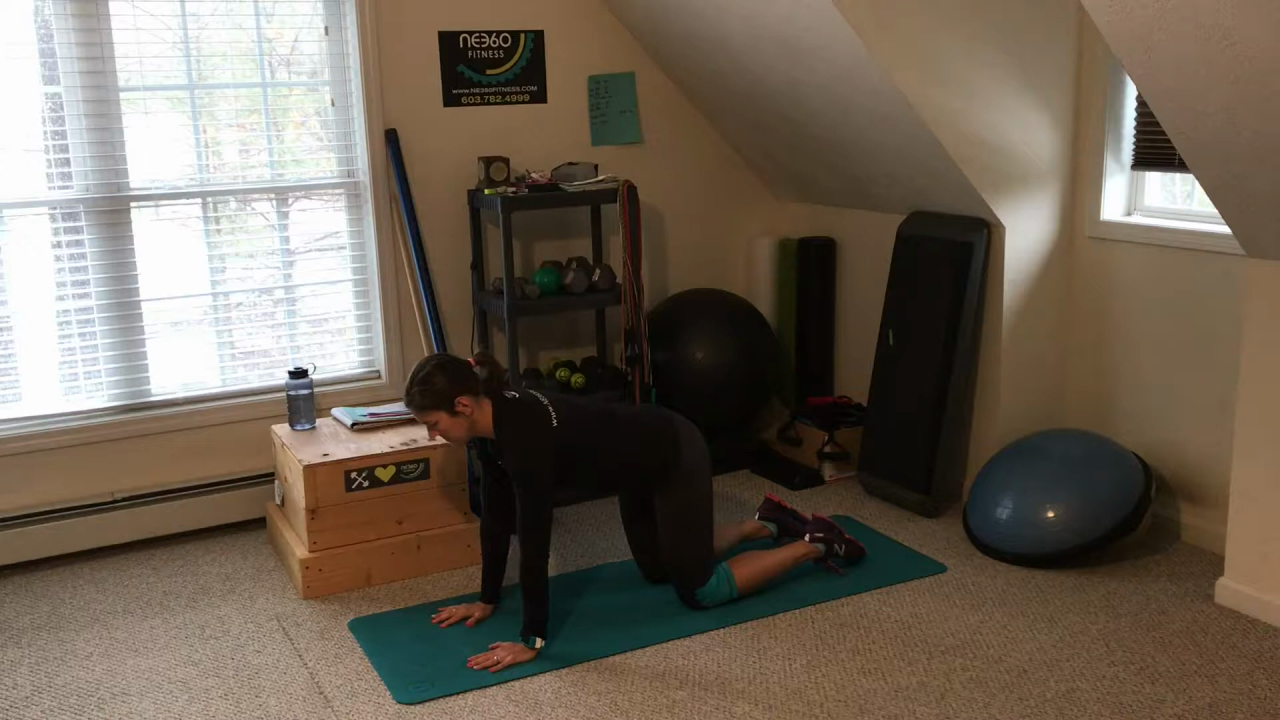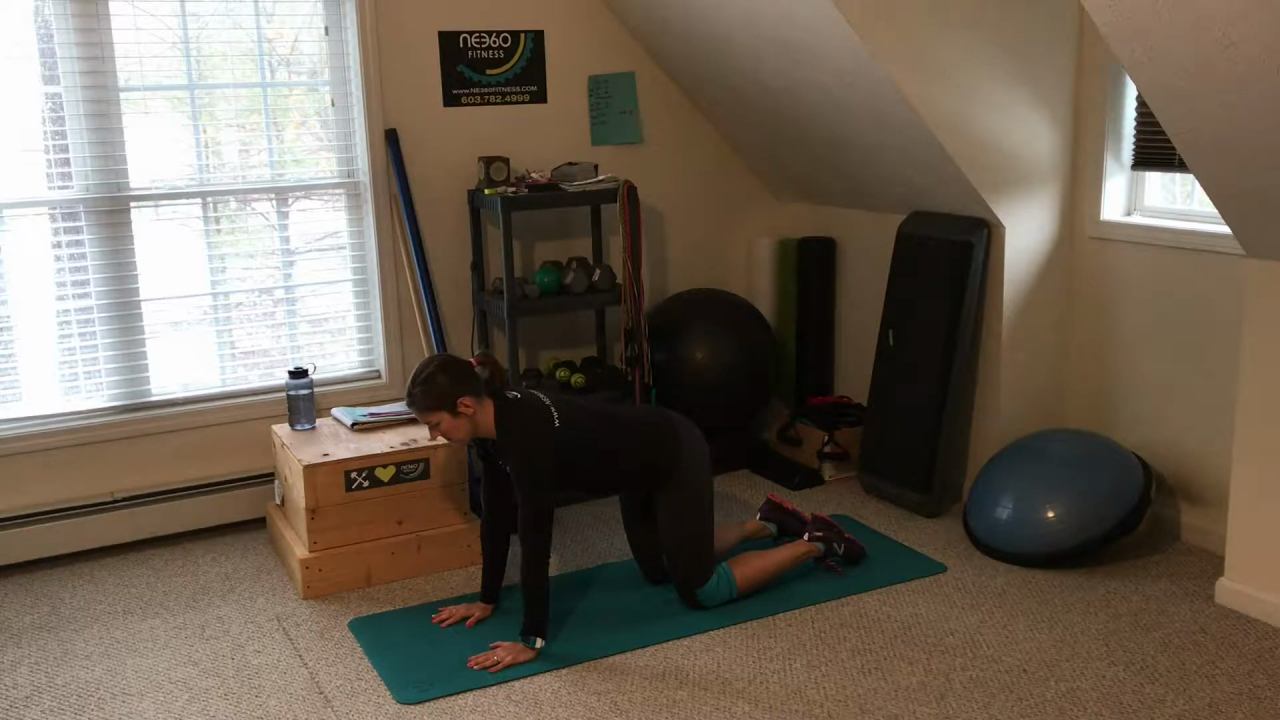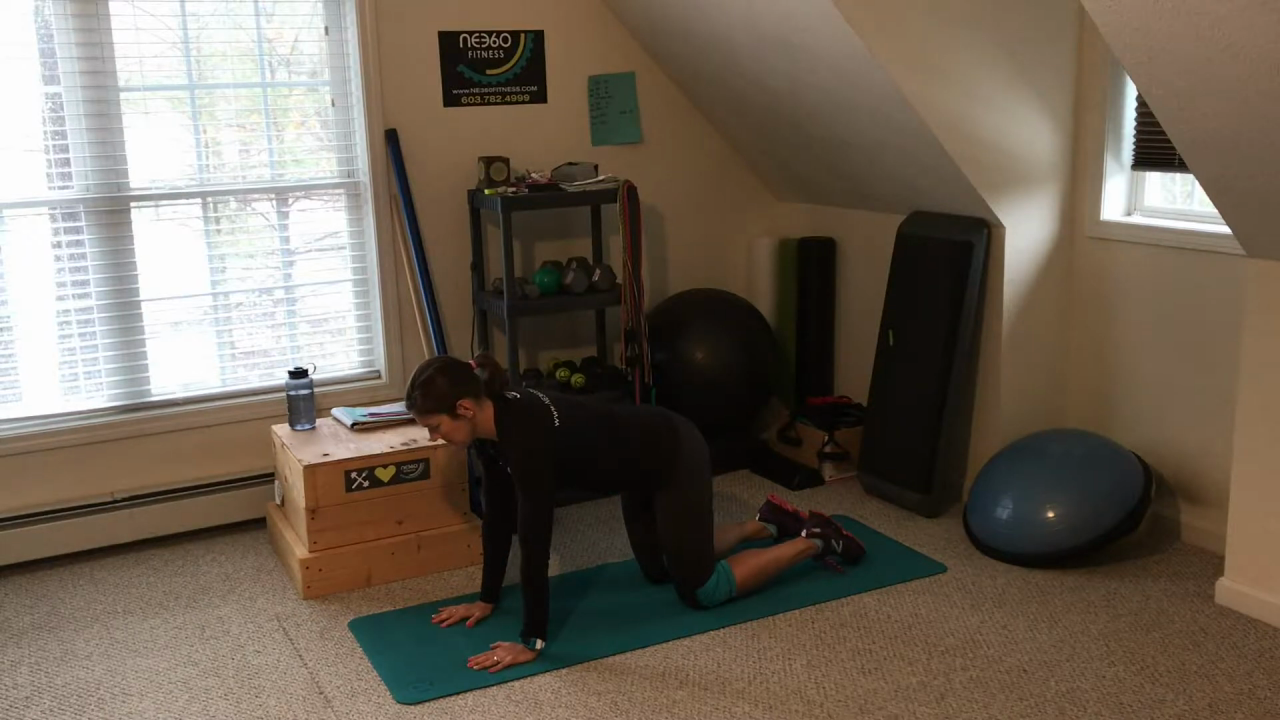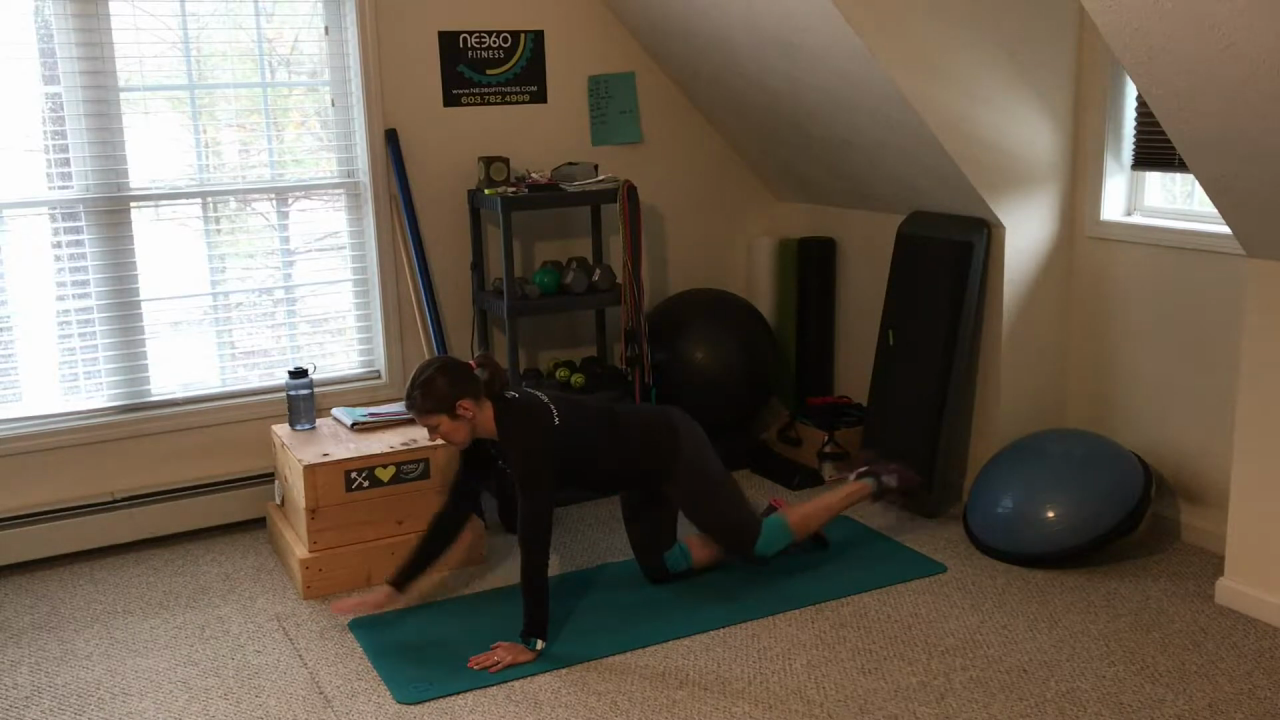
dt=0.4s
person 1, frame 1
left shoulder: (524, 431)
right shoulder: (495, 421)
left elbow: (533, 537)
right elbow: (497, 516)
left wrist: (532, 640)
right wrist: (486, 599)
left hip: (674, 456)
right hip: (640, 461)
left knee: (698, 590)
right knee: (658, 569)
left ankle: (815, 545)
right ankle: (765, 524)
person 1, frame 2
left shoulder: (526, 431)
right shoulder: (493, 424)
left elbow: (535, 537)
right elbow: (497, 516)
left wrist: (532, 641)
right wrist: (486, 599)
left hip: (674, 456)
right hip: (642, 460)
left knee: (699, 590)
right knee: (658, 570)
left ankle: (815, 543)
right ankle: (766, 523)
person 1, frame 3
left shoulder: (525, 431)
right shoulder: (491, 425)
left elbow: (534, 538)
right elbow: (499, 516)
left wrist: (531, 641)
right wrist: (486, 599)
left hip: (673, 455)
right hip: (642, 460)
left knee: (699, 589)
right knee: (659, 570)
left ankle: (813, 541)
right ankle: (766, 523)
person 1, frame 4
left shoulder: (526, 431)
right shoulder: (484, 423)
left elbow: (534, 540)
right elbow: (455, 514)
left wrist: (531, 641)
right wrist: (394, 587)
left hip: (673, 449)
right hip: (642, 461)
left knee: (752, 546)
right knee: (661, 567)
left ankle: (868, 483)
right ankle: (756, 520)
